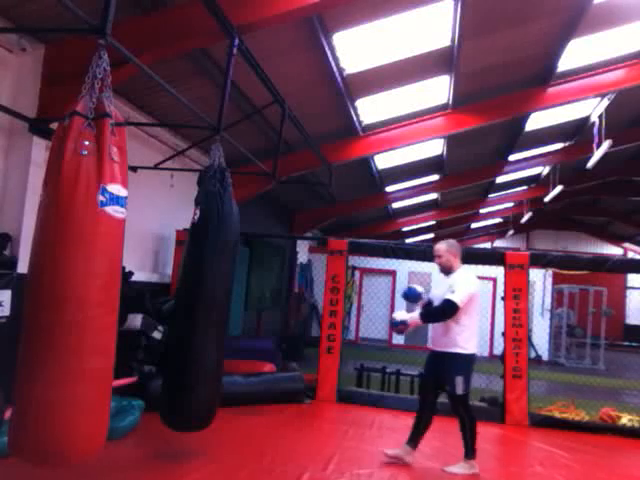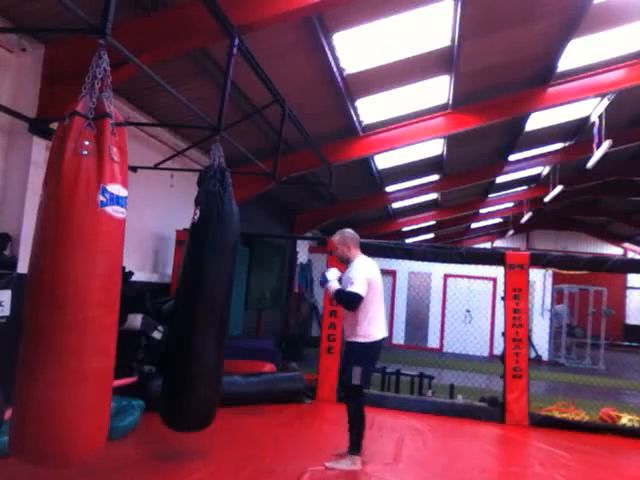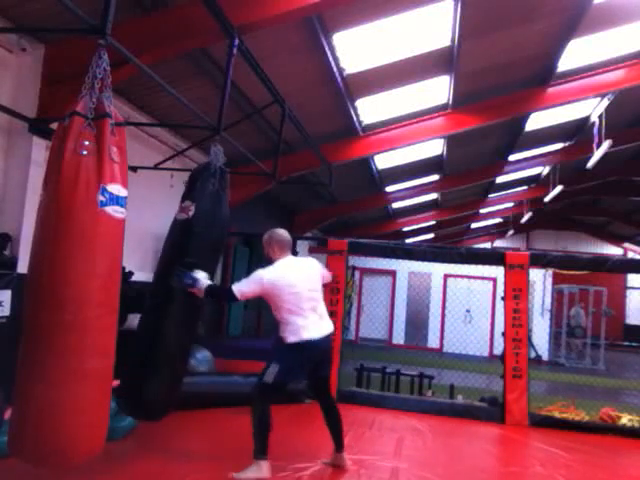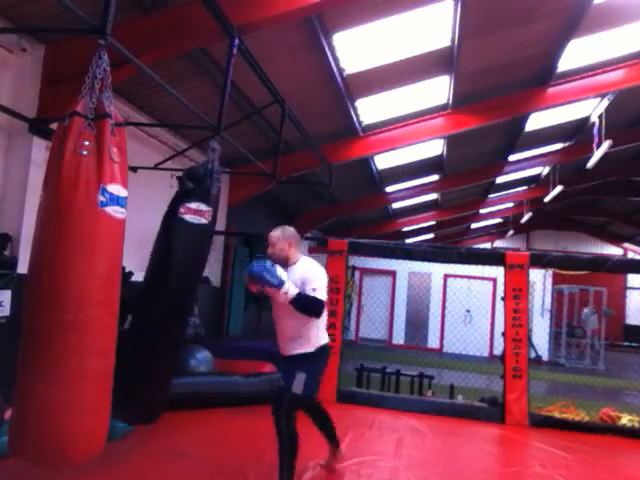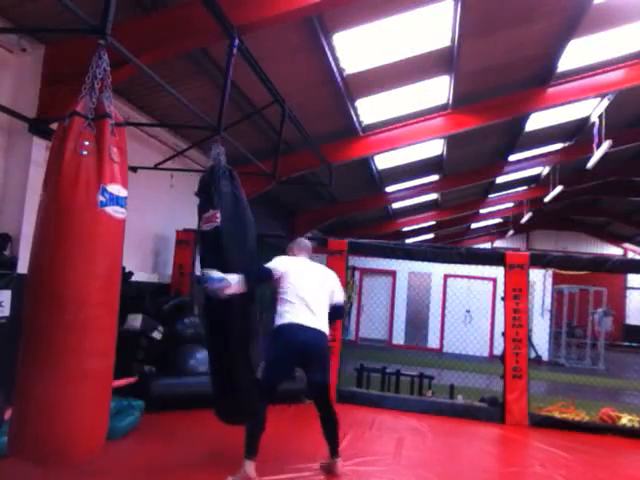
dt=1s
person 1, frame 1
left shoulder: (465, 279)
right shoulder: (447, 280)
left elbow: (446, 310)
right elbow: (430, 305)
left wrist: (416, 318)
right wrist: (409, 317)
left hip: (458, 354)
right hip: (439, 351)
left knee: (459, 405)
right knee: (426, 399)
left ankle: (470, 461)
right ankle: (408, 450)
person 1, frame 2
left shoulder: (358, 268)
right shoulder: (365, 264)
left elbow: (352, 302)
left wrist: (332, 286)
right wrist: (339, 283)
left hip: (363, 340)
right hip: (367, 338)
left knee: (352, 394)
right knee: (351, 390)
left ankle: (354, 457)
right ankle: (355, 448)
person 1, frame 3
left shoulder: (267, 276)
right shoulder: (311, 264)
left elbow: (230, 294)
right elbow: (326, 279)
left wrist: (202, 286)
left hip: (299, 345)
right hip: (324, 339)
left knee: (261, 397)
right knee: (323, 394)
right ankle: (339, 454)
person 1, frame 4
left shoulder: (311, 271)
right shoulder: (276, 267)
left elbow: (315, 309)
right elbow: (258, 297)
left wrist: (285, 288)
right wrist: (255, 284)
left hip: (310, 353)
right hip: (292, 351)
left knee: (283, 412)
right knee: (305, 401)
right ankle: (334, 449)
person 1, frame 5
left shoulder: (285, 262)
right shoulder: (329, 274)
left elbow: (263, 274)
right elbow: (338, 310)
left wrist: (230, 284)
left hip: (288, 335)
right hip: (319, 339)
left knee: (261, 397)
right knee: (322, 399)
right ankle: (334, 461)
